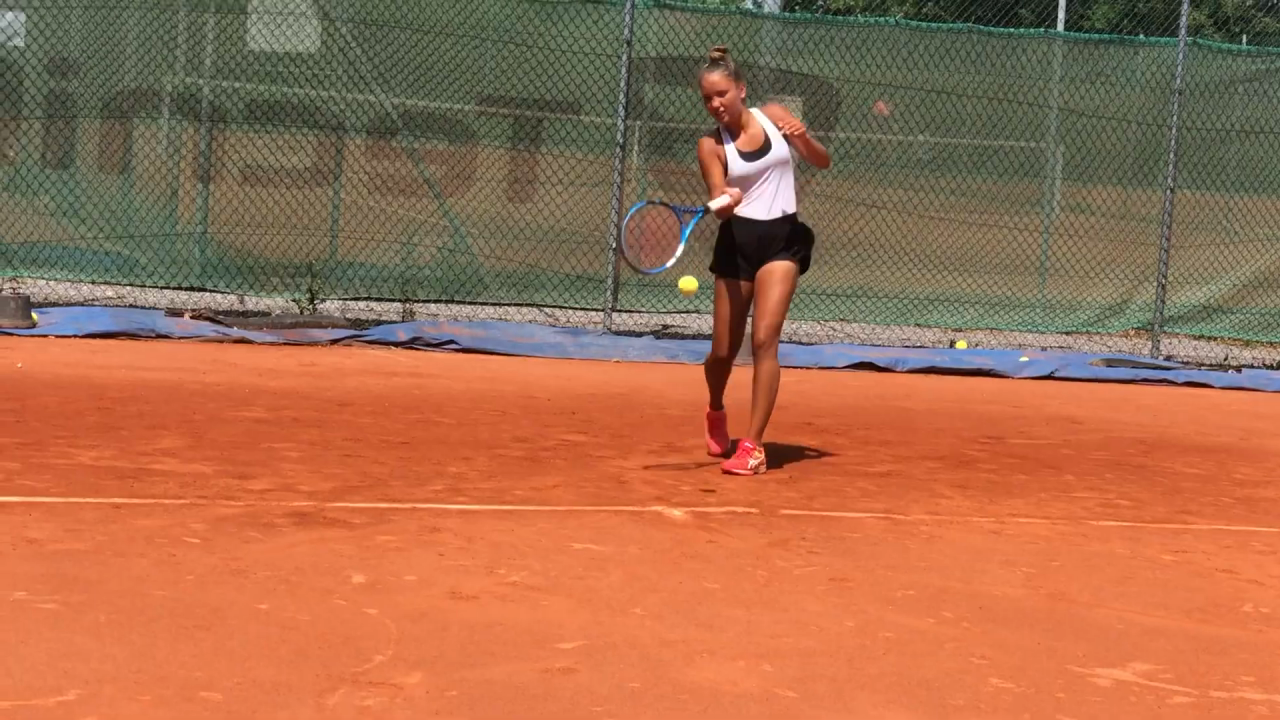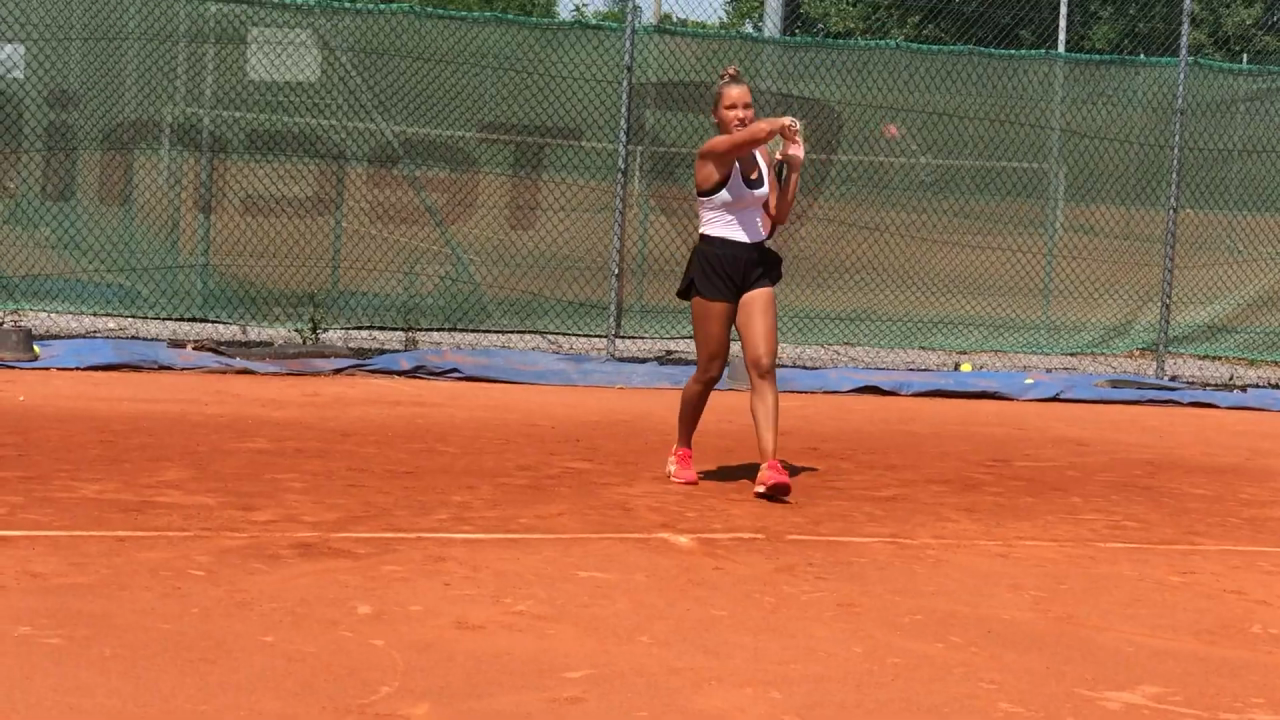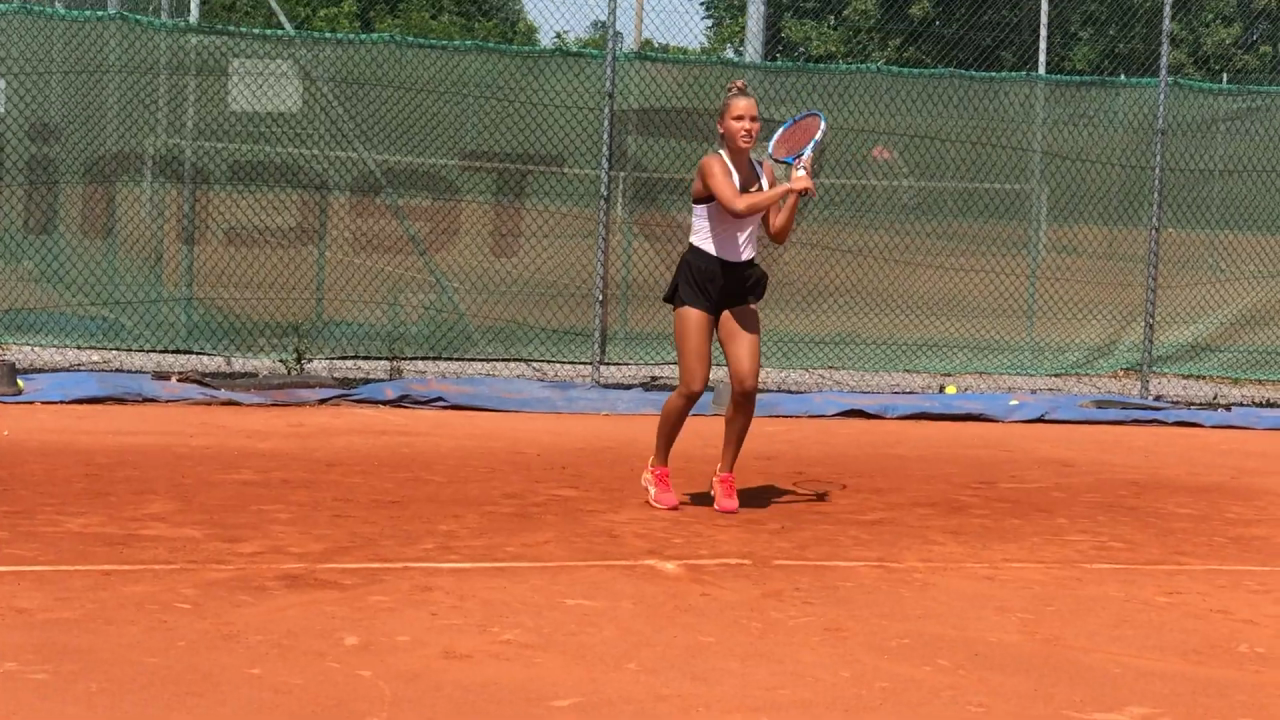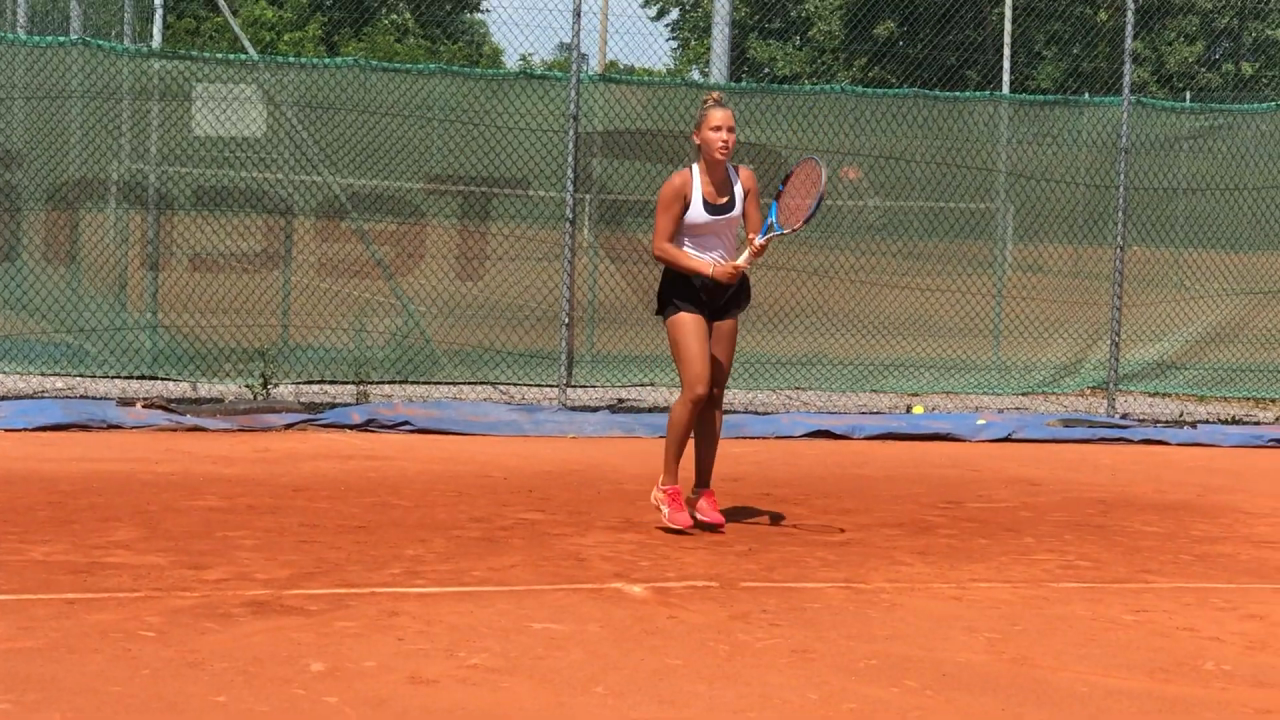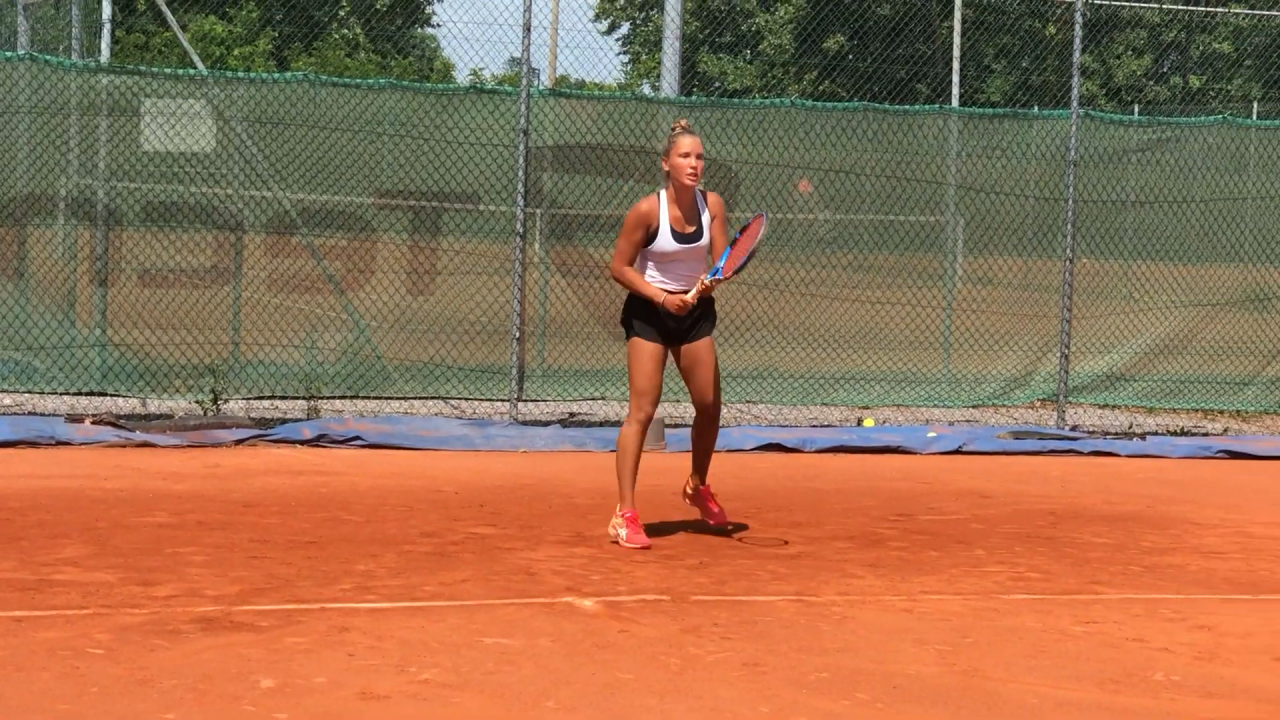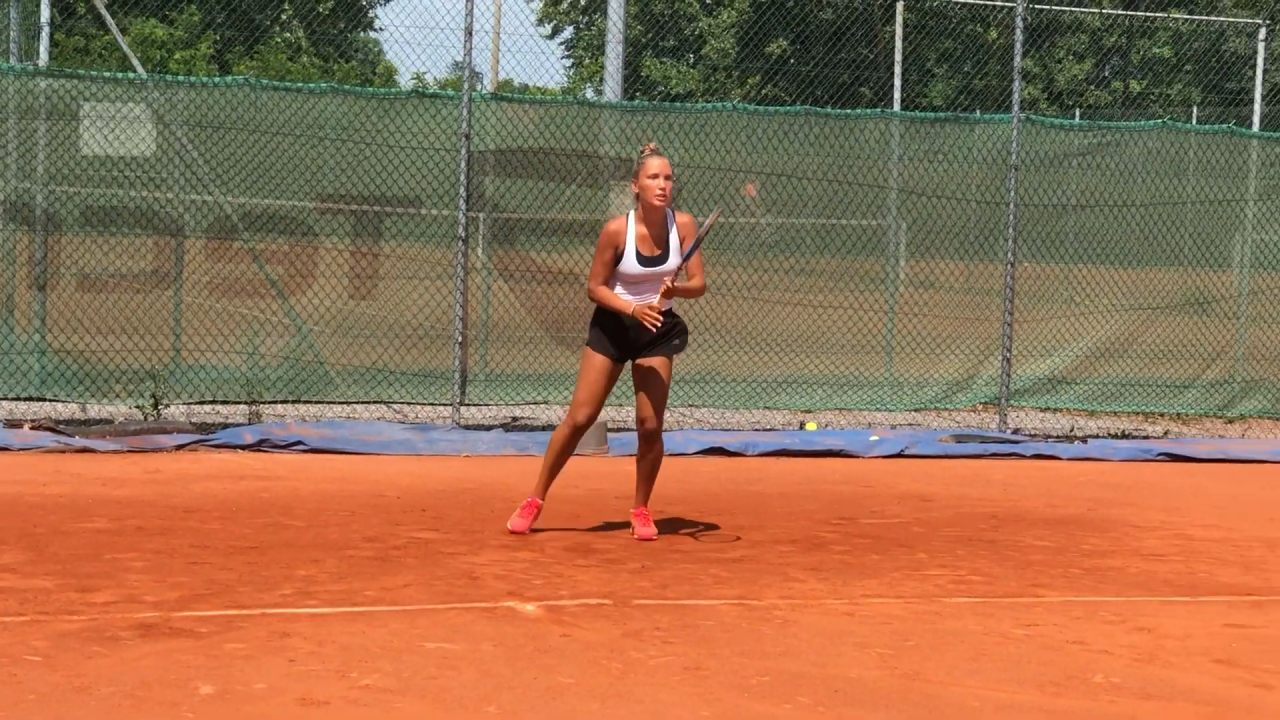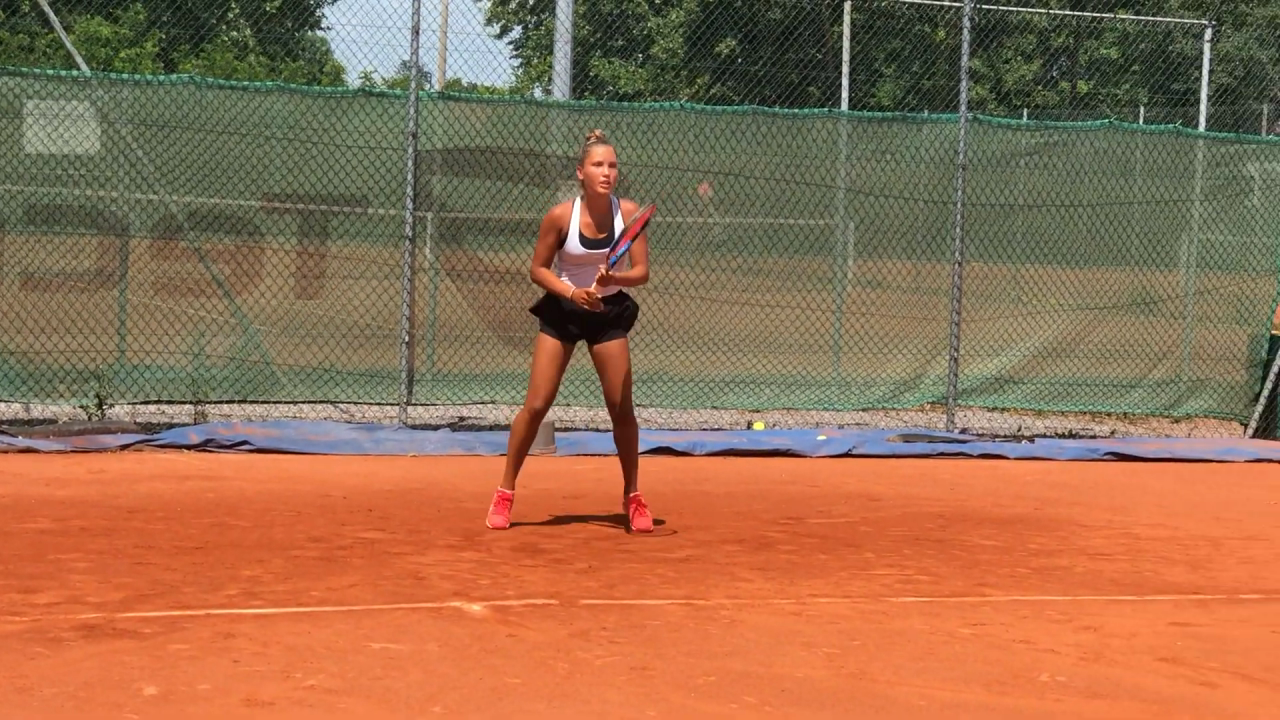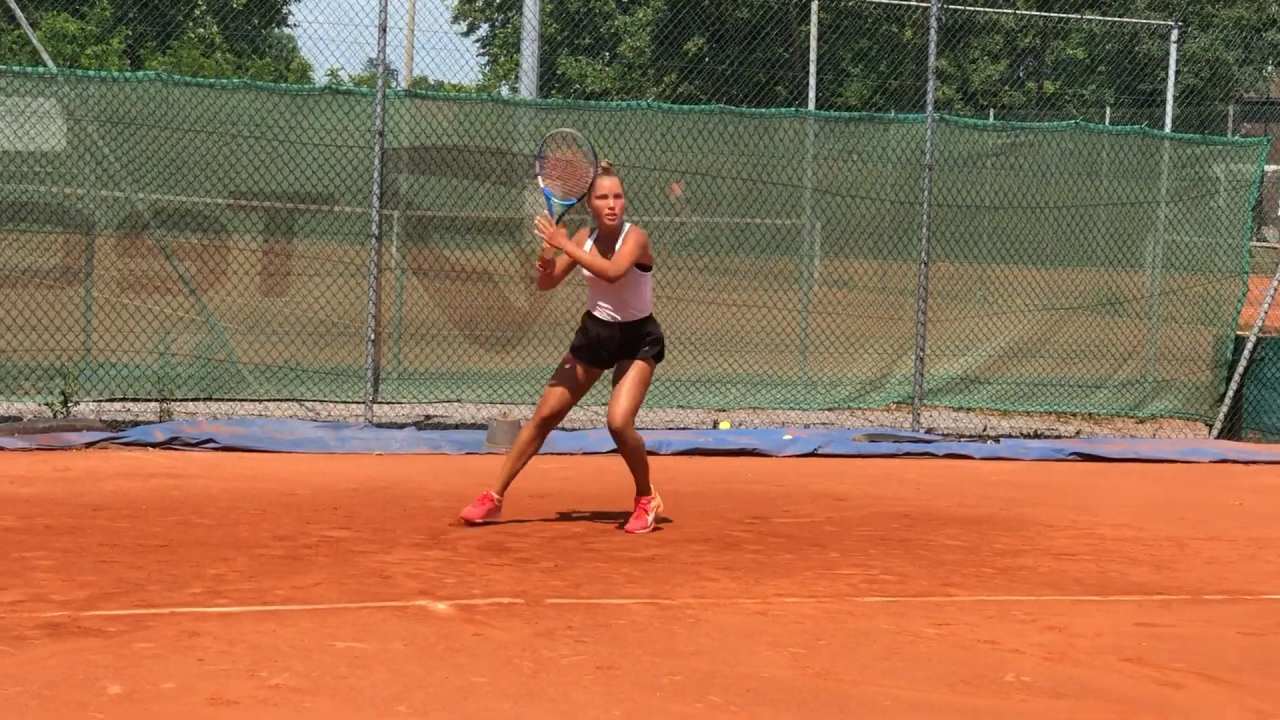
dt=0.3s
person 1, frame 1
left shoulder: (773, 116)
right shoulder: (710, 144)
left elbow: (822, 161)
right elbow: (721, 199)
left wrist: (805, 138)
right wrist: (724, 202)
left hip: (783, 238)
right hip: (738, 242)
left knee: (764, 340)
right knee: (722, 351)
left ankle: (753, 446)
right ankle: (716, 415)
person 1, frame 2
left shoulder: (760, 153)
right shoulder: (712, 151)
left elbow: (776, 220)
right elbow: (762, 130)
left wrist: (793, 167)
right wrist: (784, 122)
left hip: (756, 264)
right hip: (714, 264)
left knee: (762, 365)
right knee: (710, 371)
left ankle: (769, 466)
right ankle: (682, 451)
person 1, frame 3
left shoulder: (764, 169)
right shoulder: (712, 164)
left elbow: (778, 234)
right elbow: (738, 207)
left wrist: (796, 189)
right wrist: (785, 188)
left hip: (742, 281)
right hip: (700, 277)
left knee: (746, 385)
right knee: (692, 386)
left ankle: (724, 476)
right ankle: (657, 469)
person 1, frame 4
left shoulder: (744, 179)
right shoulder: (680, 183)
left elbow: (753, 237)
right elbow: (660, 247)
left wrist: (755, 249)
right wrist: (709, 267)
left hip: (725, 291)
right hip: (684, 288)
left knee: (714, 395)
right knee: (697, 390)
left ankle: (701, 493)
right ankle: (668, 488)
person 1, frame 5
left shoulder: (713, 205)
right shoulder: (646, 210)
left elbow: (723, 262)
right elbow: (619, 268)
left wrist: (712, 281)
right wrist: (661, 296)
left hip: (693, 313)
right hip: (649, 312)
left knee: (710, 408)
right knee: (643, 411)
left ankle: (699, 486)
right ankle: (626, 515)
person 1, frame 6
left shoulder: (684, 224)
right shoulder: (615, 229)
left elbow: (699, 283)
right elbow: (595, 287)
left wrist: (676, 288)
right wrist: (633, 308)
left hip: (657, 330)
right hip: (613, 326)
left knee: (650, 425)
right knee: (578, 419)
left ankle: (641, 510)
right ankle: (534, 500)
person 1, frame 7
left shoulder: (628, 213)
right shoulder: (561, 215)
left elbow: (642, 272)
right elbow: (538, 268)
left wrist: (613, 278)
right wrist: (572, 289)
left hip: (610, 312)
right hip: (563, 312)
left knee: (621, 411)
right knee: (536, 405)
left ankle: (632, 497)
right ankle: (506, 492)
person 1, frame 8
left shoulder: (635, 237)
right shoulder: (584, 237)
left elbow: (611, 271)
right elbow: (545, 284)
left wrist: (564, 246)
right wrist: (546, 264)
left hip: (637, 338)
right hip: (594, 333)
left knee: (619, 422)
right knee: (545, 414)
left ankle: (646, 499)
right ankle: (494, 496)
